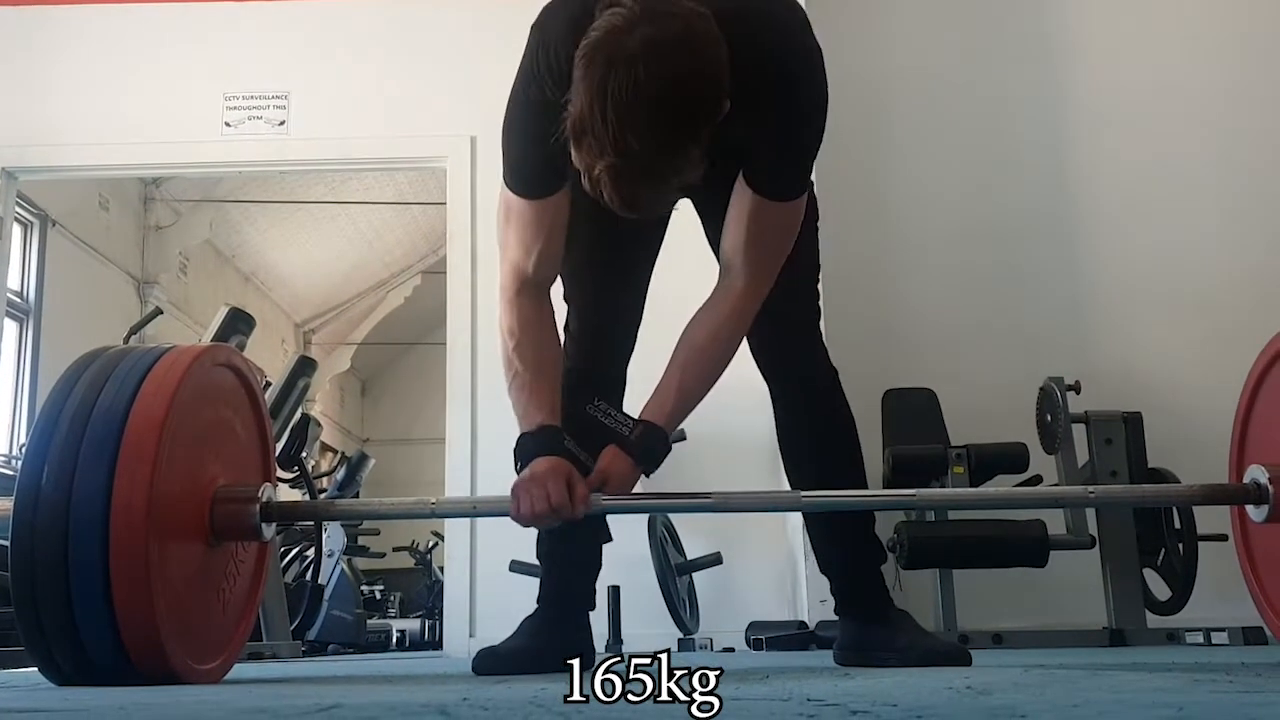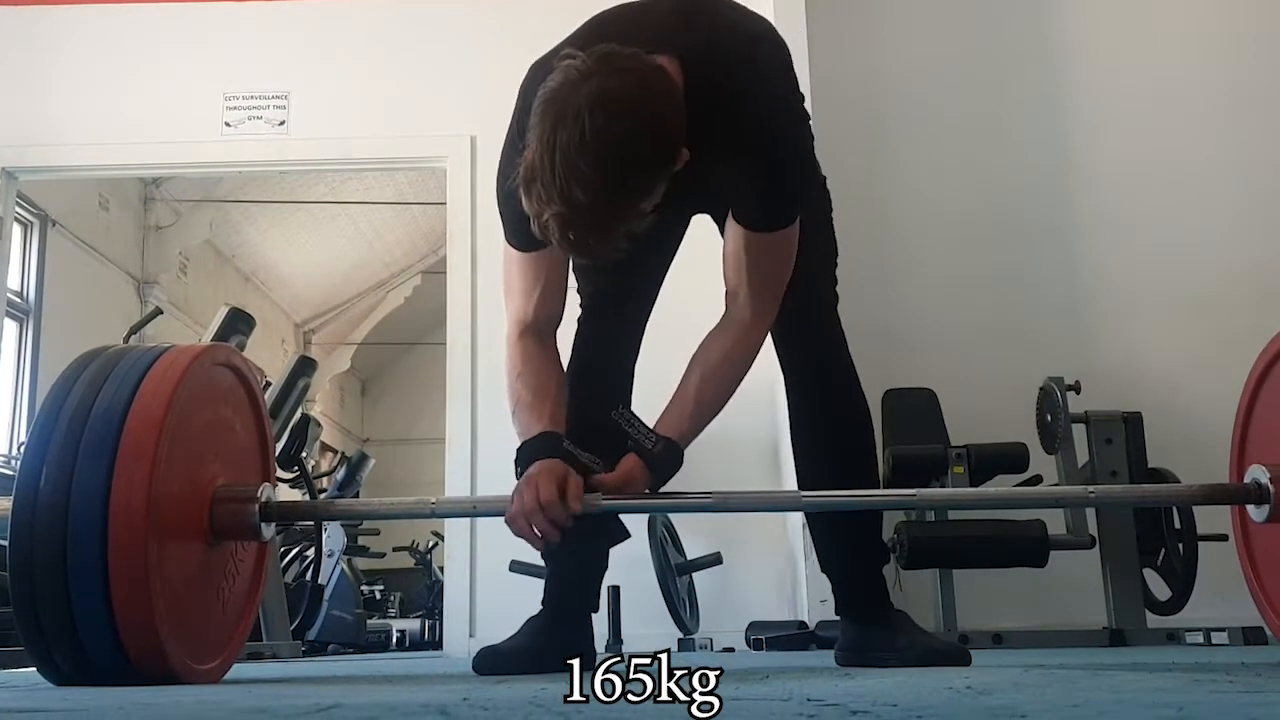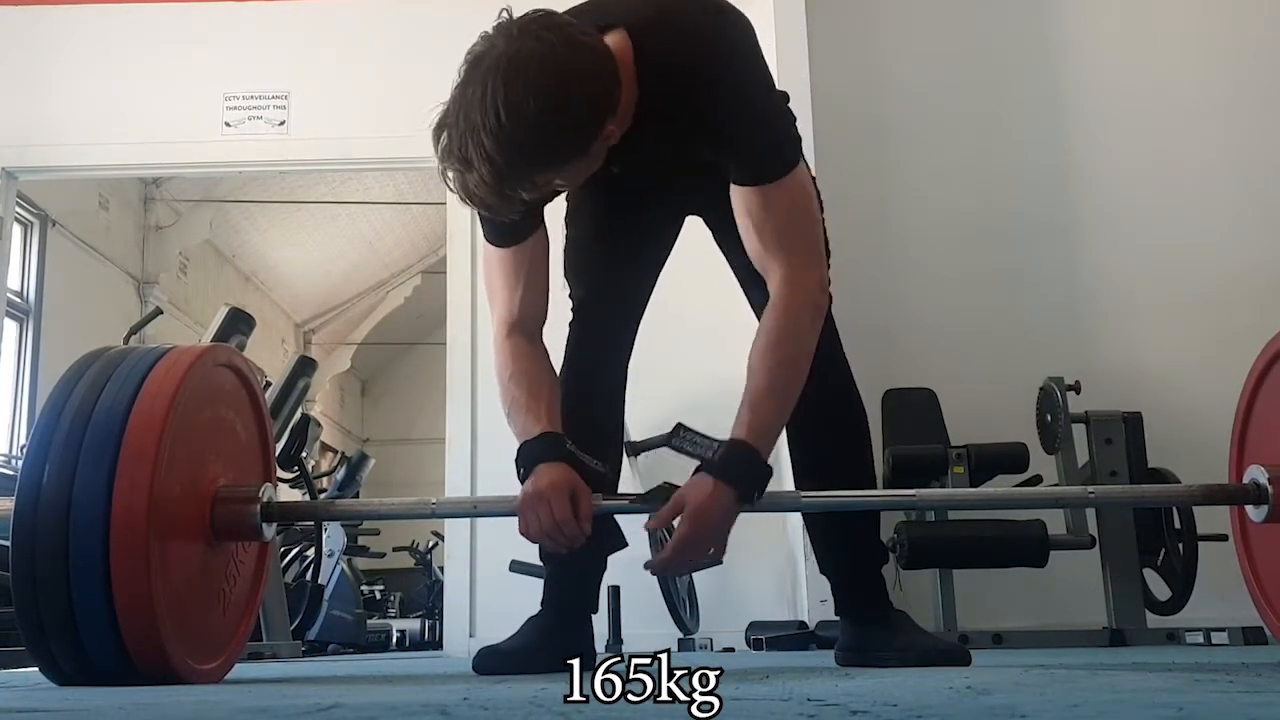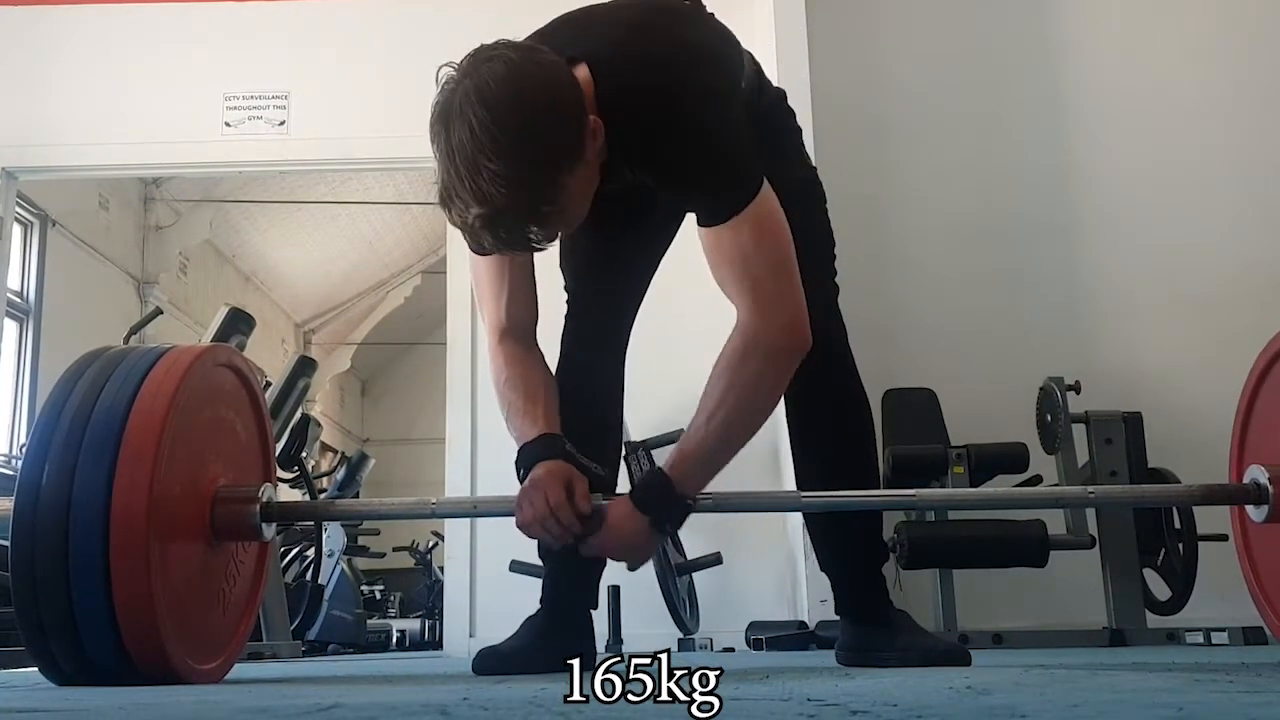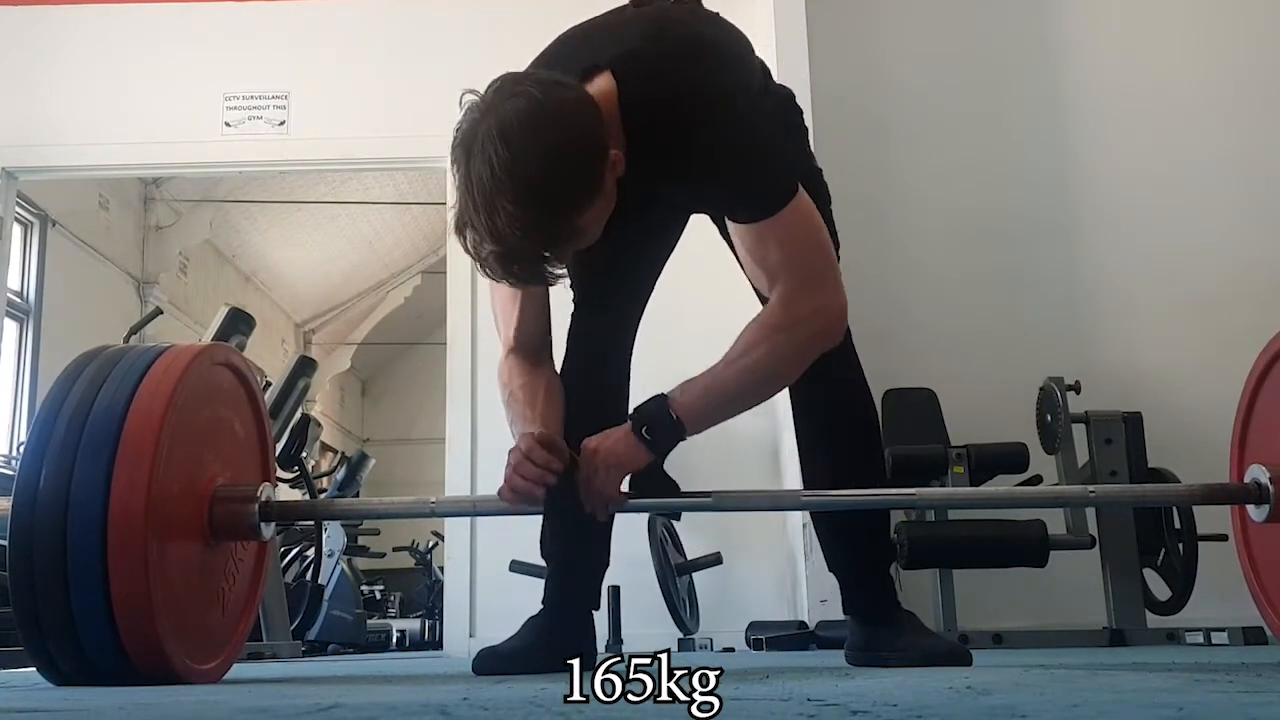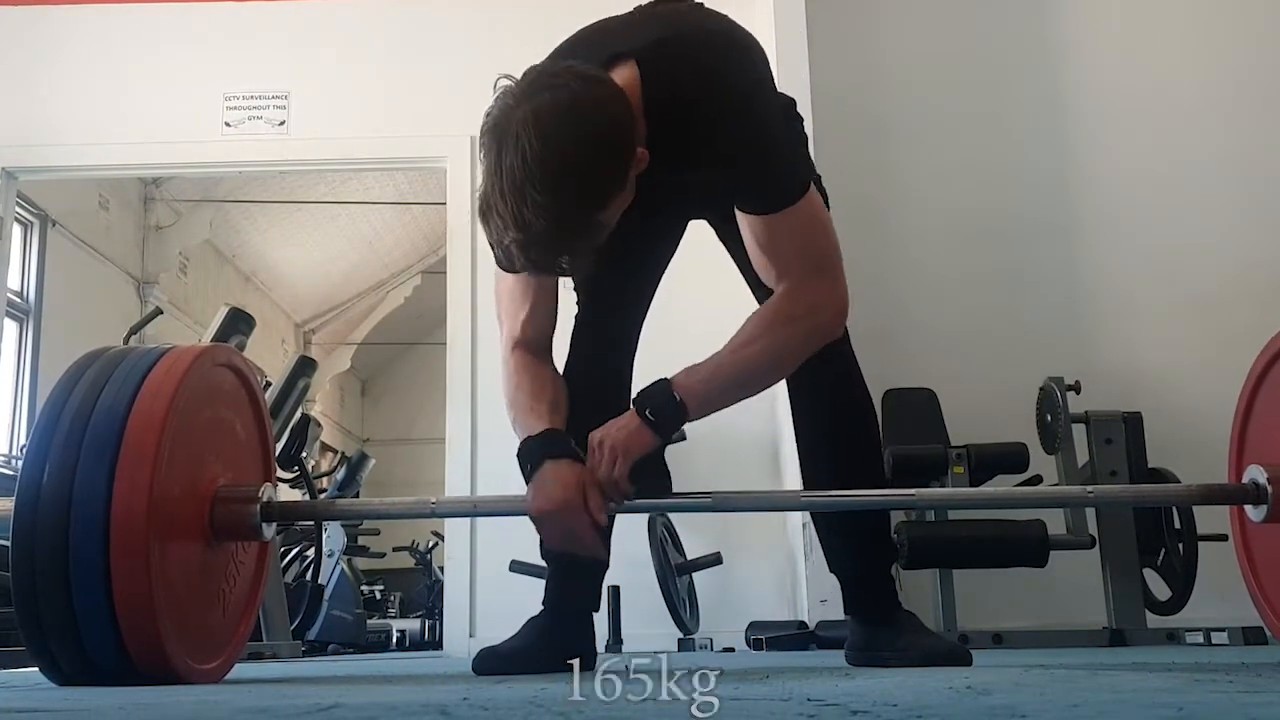
dt=0.5s
person 1, frame 1
left shoulder: (782, 64)
right shoulder: (552, 68)
left elbow: (741, 287)
right elbow: (525, 284)
left wrist: (643, 441)
right wrist: (541, 443)
left hip: (746, 146)
right hip: (604, 138)
left knee: (790, 339)
right knee: (594, 335)
left ankle: (866, 610)
right ankle: (561, 615)
person 1, frame 2
left shoulder: (754, 99)
right shoulder: (541, 134)
left elbow: (748, 314)
right elbow: (530, 329)
left wrist: (656, 454)
right wrist: (542, 452)
left hip: (744, 148)
right hip: (602, 155)
left knee: (812, 340)
right knee: (602, 333)
left ankle: (868, 614)
right ankle: (565, 617)
person 1, frame 3
left shoulder: (713, 64)
right shoulder: (507, 136)
left elbow: (799, 286)
right elbow: (516, 327)
left wrist: (735, 471)
right wrist: (542, 455)
left hip: (735, 156)
right hip: (620, 178)
left knee: (813, 342)
right knee: (595, 338)
left ankle: (865, 614)
right ankle: (565, 617)
person 1, frame 4
left shoulder: (683, 95)
right shoulder: (496, 154)
left elbow: (776, 326)
right elbow: (509, 335)
left wrist: (660, 498)
right wrist: (540, 454)
left hip: (746, 134)
right hip: (618, 164)
left knee: (816, 341)
right knee: (589, 334)
left ankle: (867, 614)
right ankle: (564, 618)
person 1, frame 5
left shoulder: (714, 100)
right shoulder: (510, 172)
left elbow: (814, 309)
right elbow: (524, 349)
left wrist: (653, 428)
right wrist: (536, 438)
left hip: (734, 137)
right hip: (627, 144)
left knee: (821, 343)
right knee: (594, 333)
left ankle: (875, 613)
right ankle: (566, 616)
person 1, frame 6
left shoulder: (725, 94)
right shoulder: (525, 161)
left elbow: (818, 300)
right elbow: (522, 344)
left wrist: (661, 409)
right wrist: (546, 453)
left hip: (734, 148)
left knee: (820, 349)
right knee: (598, 334)
left ankle: (875, 613)
right ankle: (567, 616)
